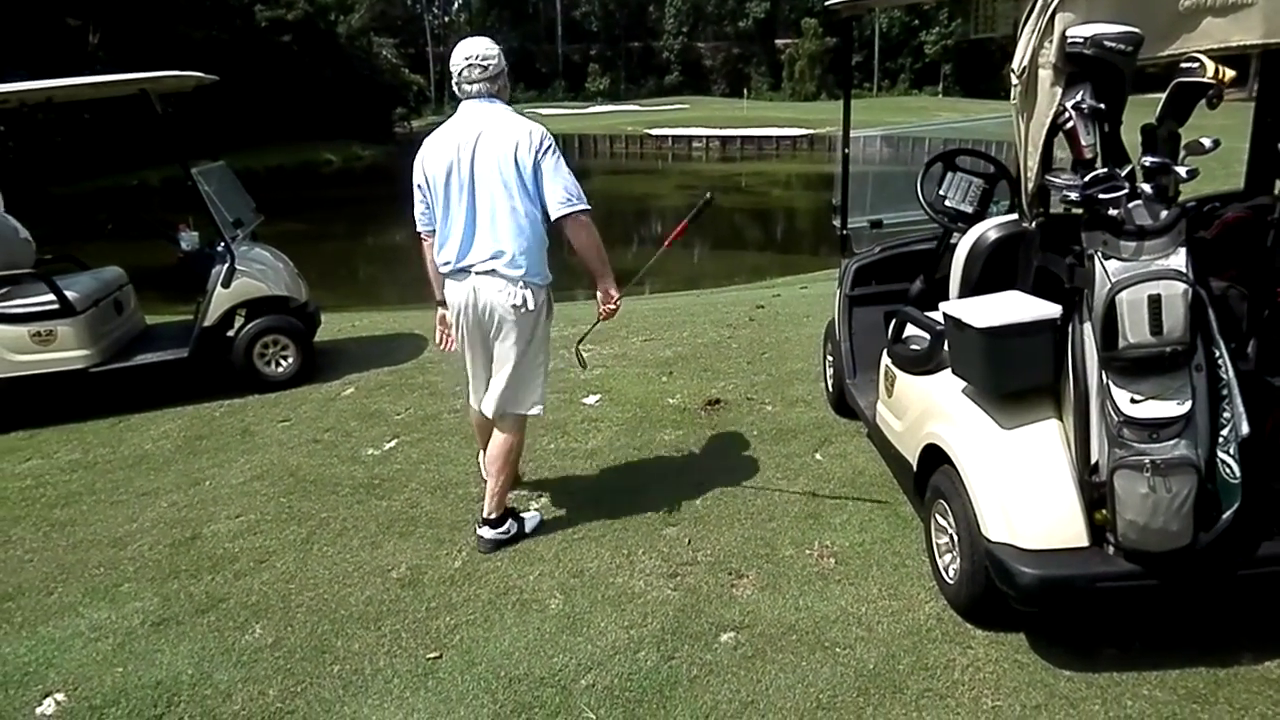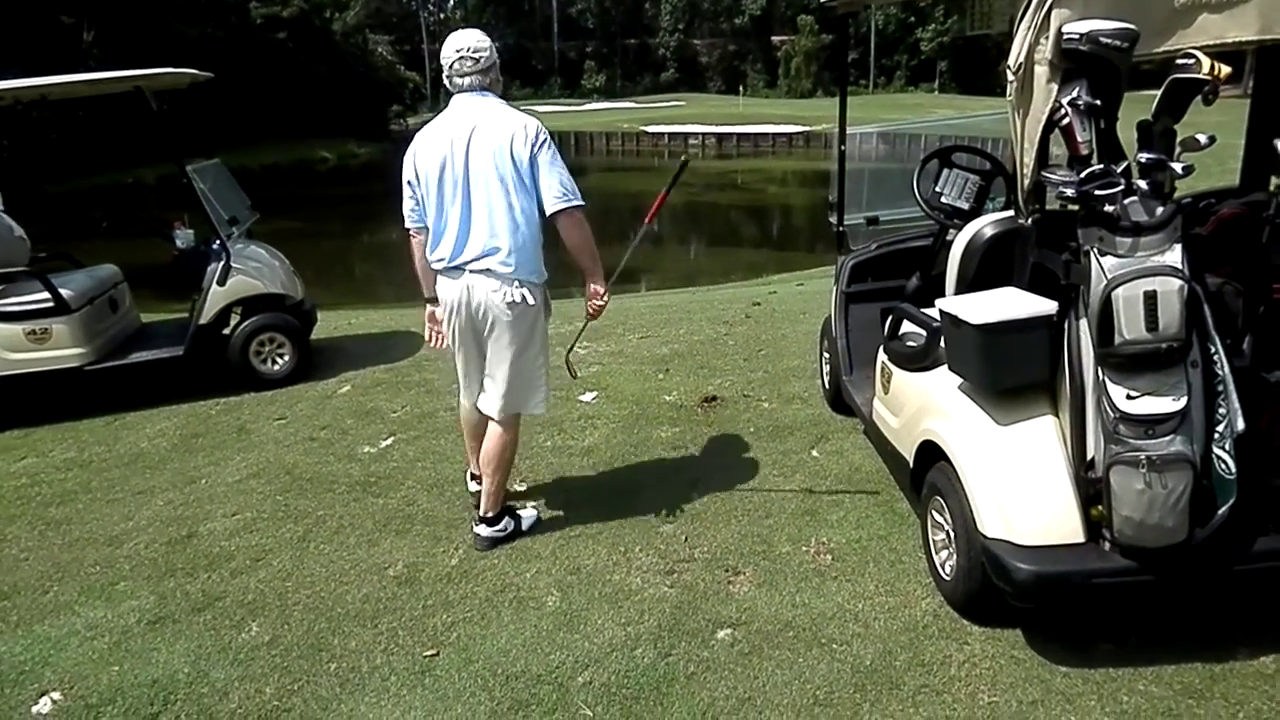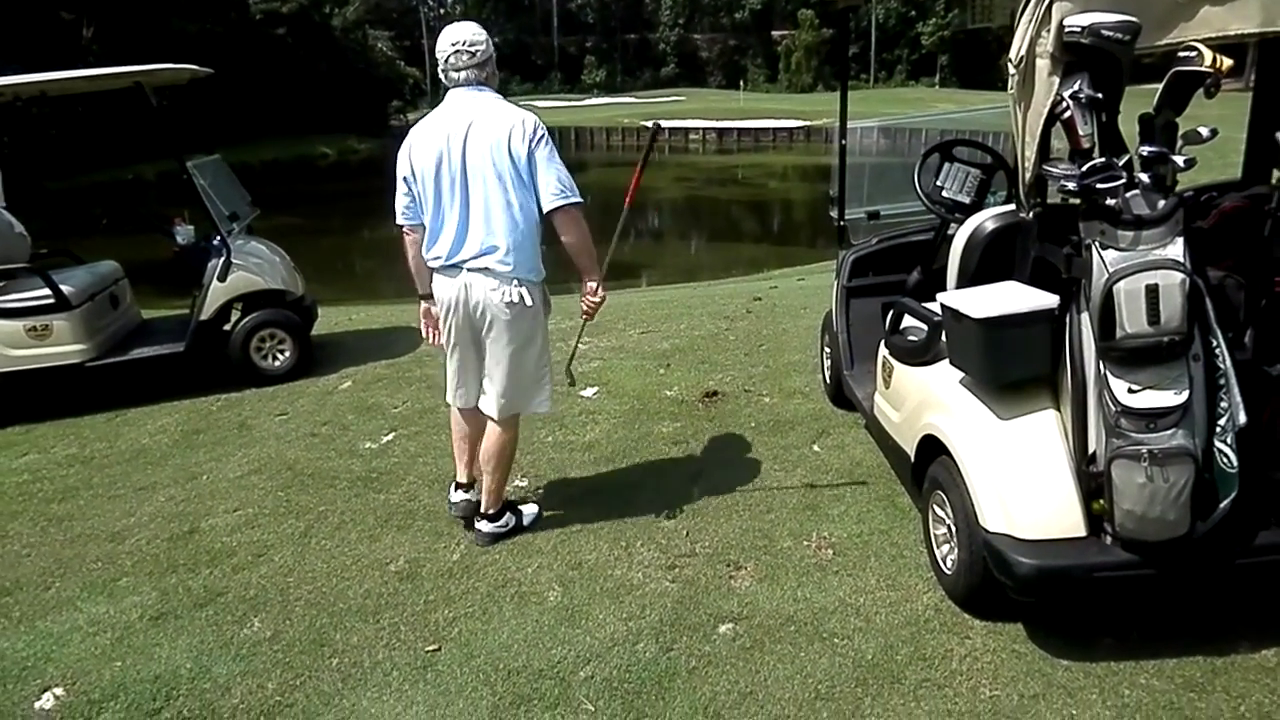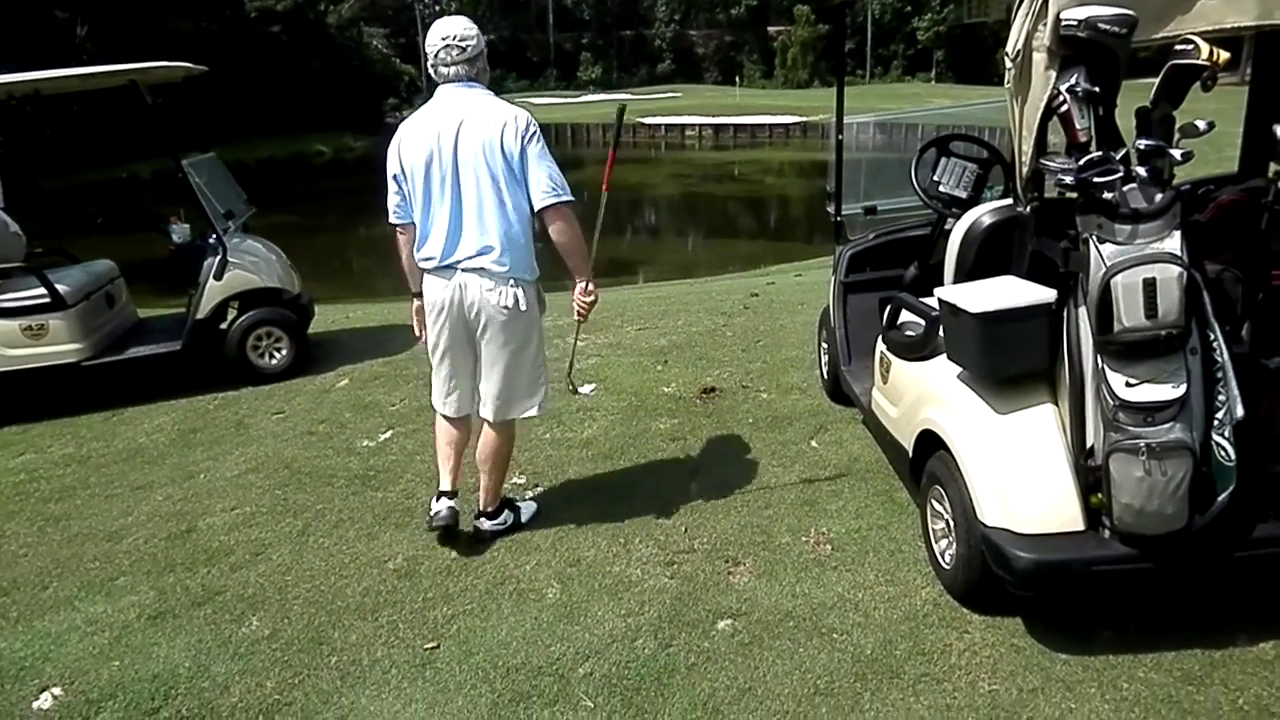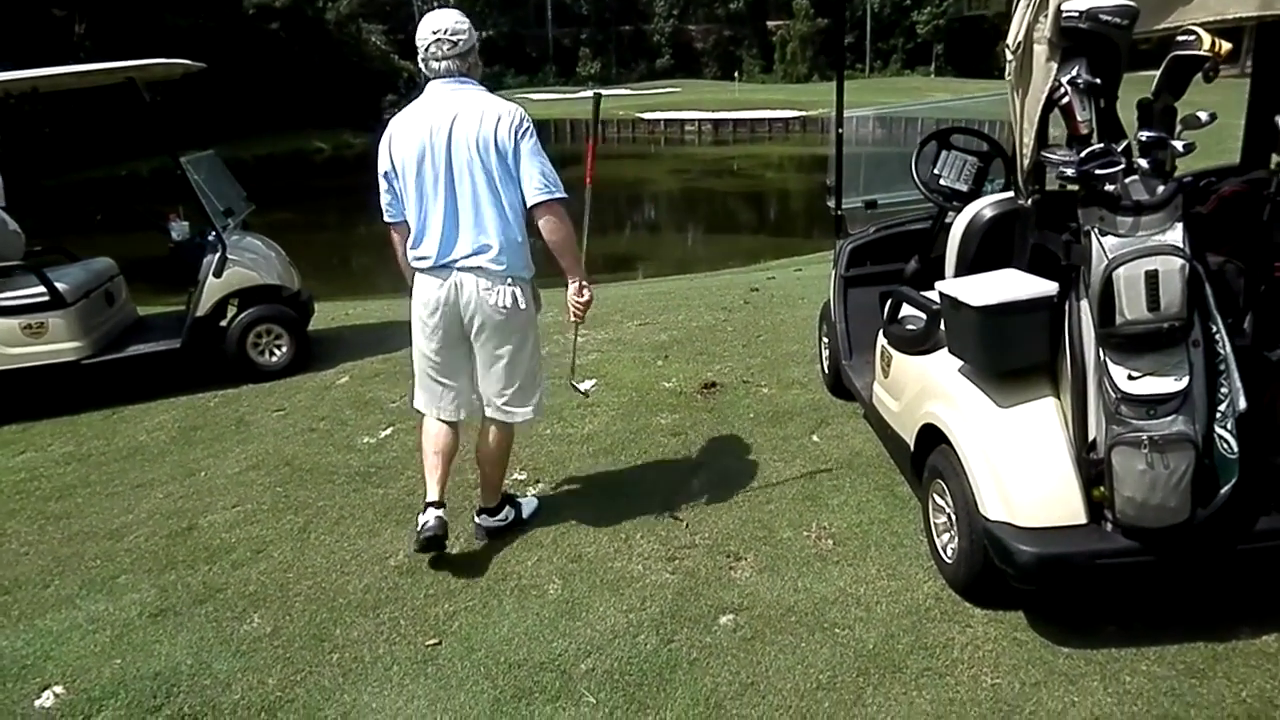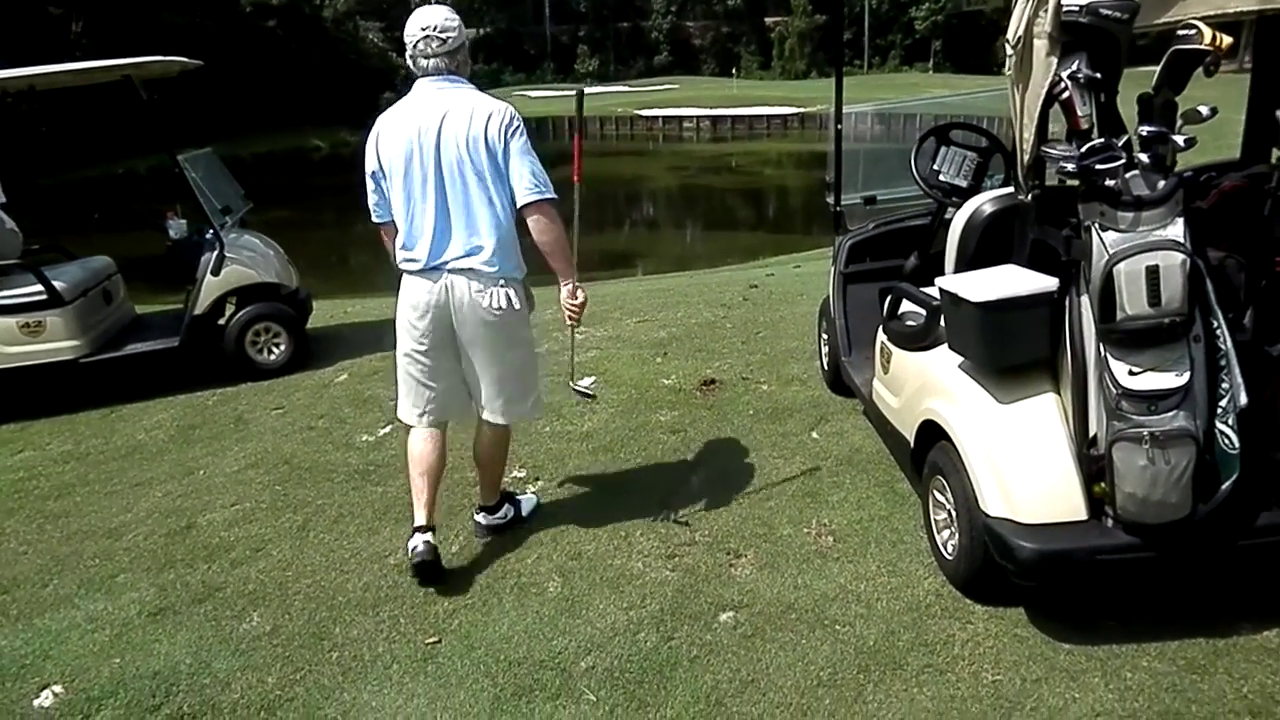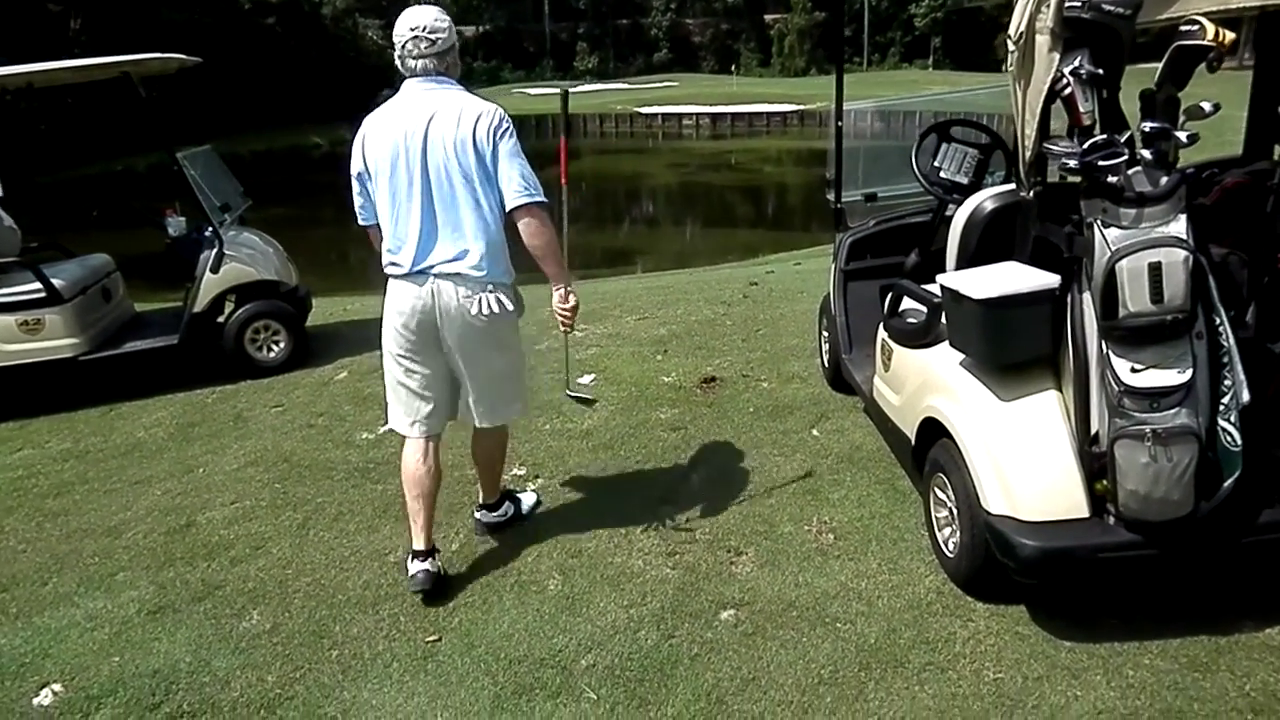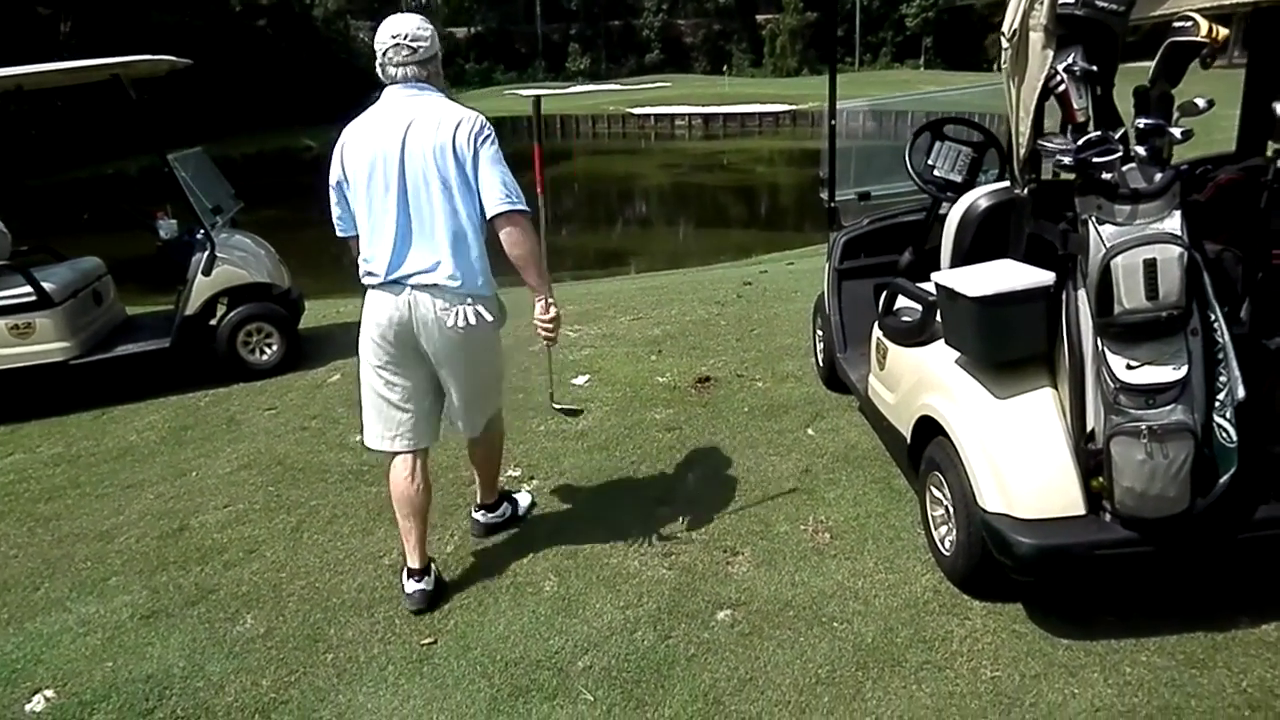
dt=0.1s
person 1, frame 1
left shoulder: (432, 146)
right shoulder: (528, 135)
left elbow: (429, 237)
right elbow: (573, 217)
left wrist: (443, 302)
right wrist: (605, 280)
left hip: (461, 287)
right hip: (516, 288)
left knee: (483, 393)
right knee: (511, 406)
left ankle: (492, 468)
right ankle: (494, 518)
person 1, frame 2
left shoulder: (424, 141)
right shoulder: (523, 129)
left elbow: (418, 233)
right elbow: (567, 214)
left wrist: (431, 300)
right wrist: (595, 278)
left hip: (453, 287)
right hip: (510, 286)
left knee: (474, 393)
right knee: (505, 405)
left ankle: (475, 475)
right ankle: (492, 517)
person 1, frame 3
left shoulder: (419, 136)
right shoulder: (520, 124)
left elbow: (412, 230)
right elbow: (564, 211)
left wrist: (426, 297)
right wrist: (591, 277)
left hip: (449, 285)
right hip: (508, 284)
left knee: (463, 395)
right knee: (503, 404)
left ankle: (464, 486)
right ankle: (492, 513)
person 1, frame 4
left shoulder: (408, 132)
right shoulder: (512, 122)
left elbow: (403, 227)
right elbow: (555, 212)
left wrist: (417, 294)
right wrist: (582, 278)
left hip: (439, 285)
right hip: (502, 284)
left knee: (452, 397)
right knee: (499, 406)
left ankle: (445, 495)
right ankle: (492, 512)
person 1, frame 5
left shoulder: (399, 128)
right shoulder: (505, 117)
left elbow: (397, 224)
right elbow: (547, 209)
right wrist: (575, 277)
left hip: (433, 285)
right hip: (497, 282)
left knee: (440, 404)
right knee: (499, 403)
left ankle: (433, 506)
right ankle: (493, 508)
person 1, frame 6
left shoulder: (386, 126)
right shoulder: (495, 116)
left elbow: (385, 224)
right elbow: (537, 209)
right wrist: (569, 280)
left hip: (421, 289)
right hip: (489, 284)
left knee: (426, 416)
right knee: (498, 408)
left ankle: (423, 533)
right ankle: (493, 507)
person 1, frame 7
left shoulder: (373, 128)
right shoulder: (483, 117)
left elbow: (372, 226)
right elbow: (527, 213)
right wrist: (560, 284)
left hip: (407, 293)
right hip: (477, 288)
left knee: (418, 426)
right knee: (489, 409)
left ankle: (422, 554)
right ankle: (492, 504)
person 1, frame 8
left shoulder: (352, 136)
right shoulder: (465, 124)
left elbow: (349, 235)
right elbow: (510, 220)
right wrist: (542, 294)
left hip: (384, 305)
right hip: (458, 300)
left knee: (406, 445)
right knee: (483, 412)
left ankle: (419, 573)
right ankle: (492, 506)
